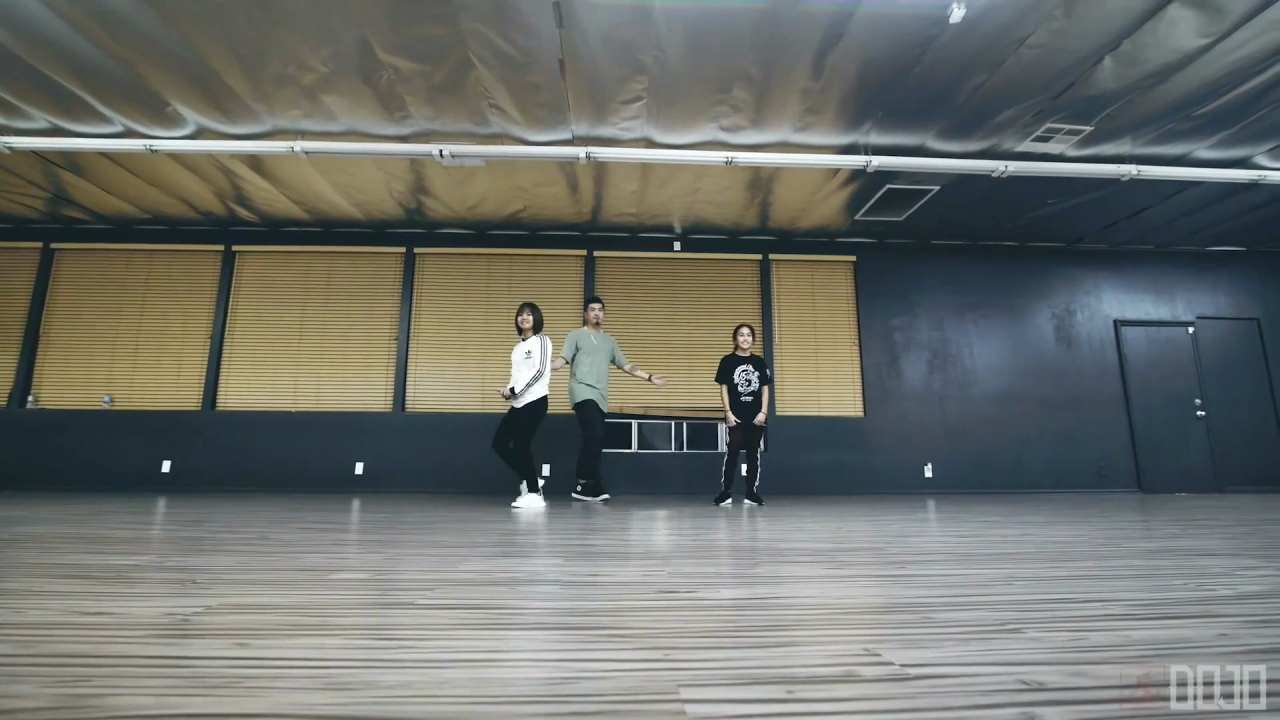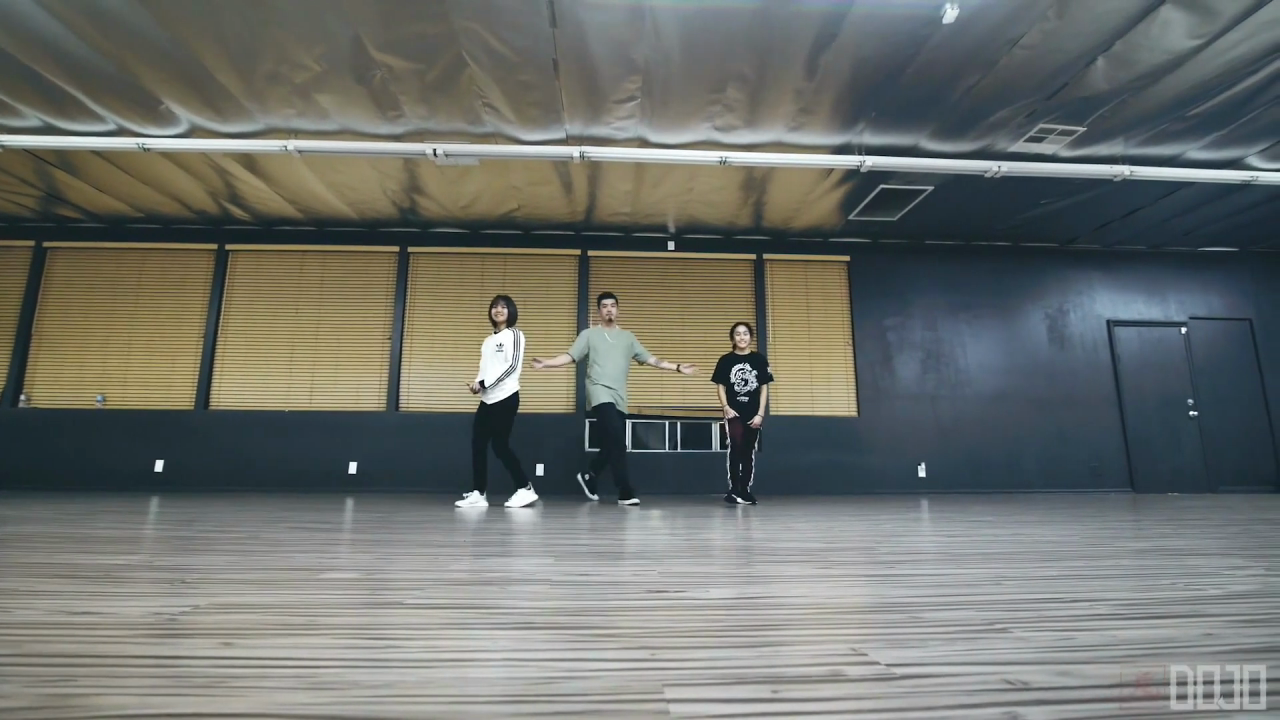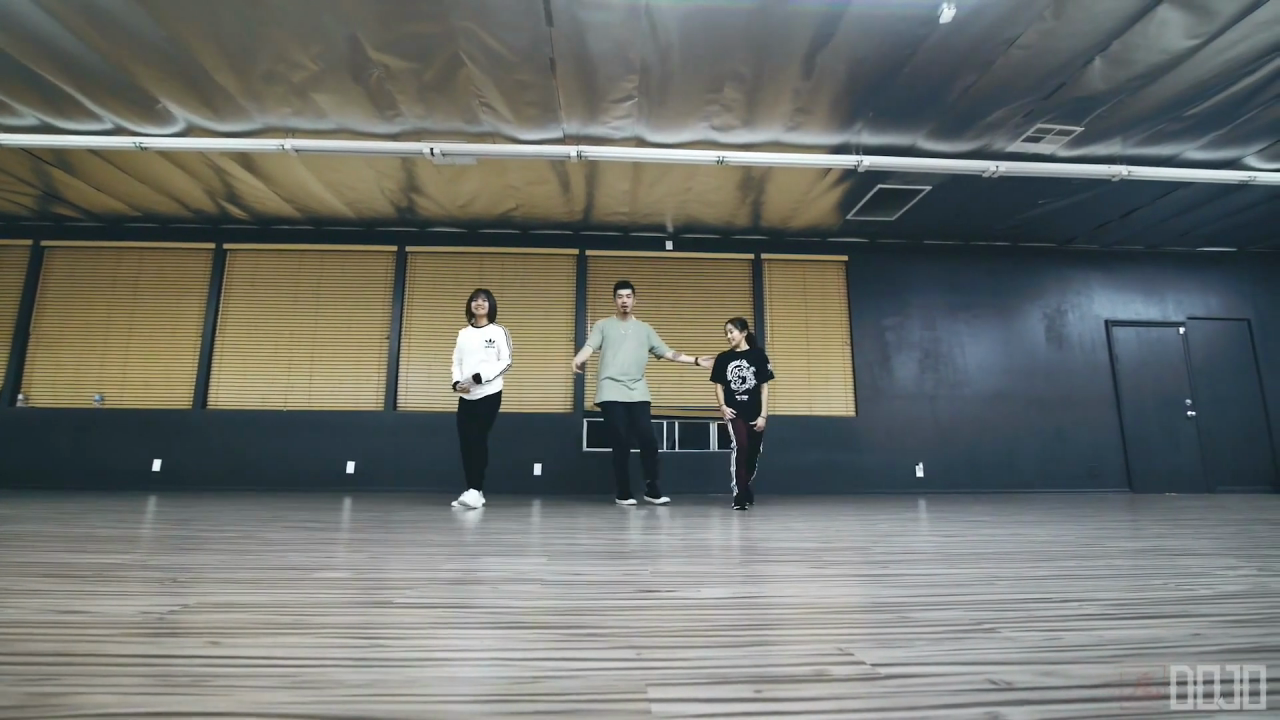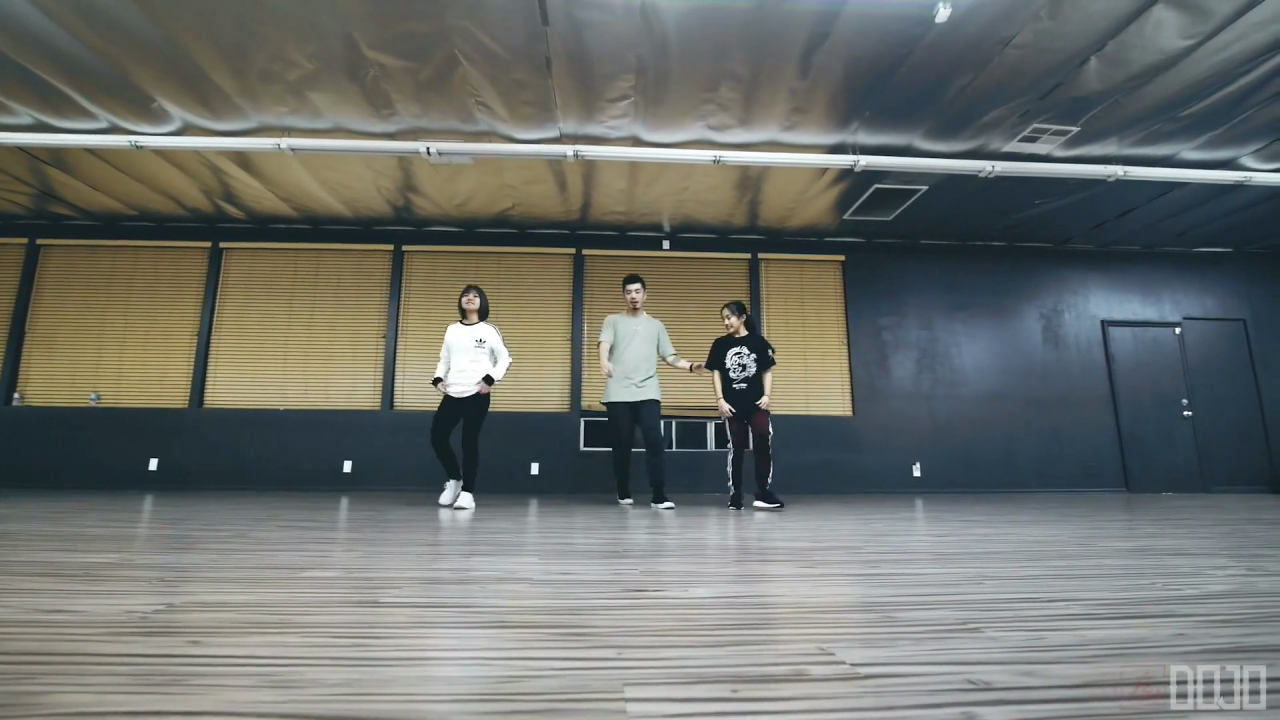
dt=0.3s
person 1, frame 1
left shoulder: (609, 341)
right shoulder: (576, 336)
left elbow: (625, 365)
right elbow: (562, 359)
left wrist: (649, 377)
right wrist: (548, 367)
left hip: (600, 397)
right hip: (583, 393)
left knee: (594, 439)
right knee: (595, 435)
left ankle: (582, 487)
right ankle: (588, 482)
person 1, frame 2
left shoulder: (628, 338)
right shoulder: (589, 334)
left elbow: (649, 359)
right elbow: (569, 356)
left wrist: (677, 367)
right wrist: (546, 363)
left hip: (620, 398)
right hip: (601, 395)
left knee: (613, 444)
right knee: (616, 441)
left ankle: (588, 476)
right ankle: (625, 492)
person 1, frame 3
left shoulder: (645, 329)
right shoulder: (603, 325)
left elbow: (667, 352)
right elbow: (589, 348)
left wrist: (695, 360)
right wrist: (577, 360)
left hip: (638, 392)
right hip: (611, 391)
left knee: (647, 438)
right knee: (620, 442)
left ankle: (653, 488)
right ankle: (623, 493)
person 1, frame 4
left shoulder: (656, 325)
right shoulder: (613, 321)
left elbow: (669, 356)
right elbow: (604, 345)
left wrist: (690, 366)
right wrist: (604, 362)
left hip: (647, 392)
right hip: (619, 392)
left knee: (654, 441)
right knee: (620, 443)
left ankle: (659, 495)
right ankle: (623, 490)
person 2, frame 1
left shoulder: (541, 341)
right shoulder: (518, 347)
left elbow: (539, 371)
left wrist: (514, 391)
right wrist: (507, 391)
left hip: (535, 401)
right hip: (518, 404)
left knee: (520, 445)
right knee: (499, 442)
left ankle: (534, 493)
right ankle: (531, 481)
person 2, frame 2
left shoulder: (514, 335)
right shoulder: (488, 340)
left elbow: (512, 366)
left wrist: (483, 384)
right wrist: (476, 384)
left hip: (506, 398)
right hip: (487, 399)
left knee: (500, 444)
right knee: (478, 443)
left ankle: (525, 488)
right ankle: (478, 493)
person 2, frame 3
left shoulder: (499, 332)
right shoulder: (463, 333)
left elbow: (506, 362)
right elbow: (457, 362)
left wrist: (478, 377)
right wrist: (457, 382)
left hip: (489, 394)
right hip: (467, 397)
left knee: (478, 439)
right knee: (465, 442)
left ankle: (476, 491)
right ankle: (472, 490)
person 2, frame 4
left shoulder: (489, 331)
right shoulder: (452, 330)
left elbow: (505, 360)
right elbow: (444, 360)
left wrist: (490, 380)
right wrist: (438, 379)
left hip: (478, 394)
right hip: (452, 393)
left knee: (469, 442)
right knee: (437, 436)
left ankle: (467, 492)
right ankle: (454, 479)
person 3, frame 1
left shoulder: (759, 362)
right shoulder: (727, 361)
left elbow: (765, 389)
right elbow: (724, 388)
left wrist: (763, 412)
right wrist: (728, 412)
left hip: (755, 415)
right hip: (736, 415)
left knee: (754, 452)
right knee: (732, 450)
left ankle: (751, 492)
right ankle: (726, 491)
person 3, frame 2
left shoulder: (759, 360)
right shoulder: (726, 360)
left elbow: (764, 388)
right elbow: (721, 387)
left wrist: (760, 414)
right wrist: (725, 407)
left hip: (753, 414)
right hip: (734, 412)
left knee: (749, 451)
right knee: (734, 444)
left ankle: (745, 490)
right ankle: (733, 487)
person 3, frame 3
left shoulder: (759, 356)
right shoulder: (723, 358)
left elbow: (764, 387)
right elbow: (719, 385)
left wrist: (763, 415)
right wrist: (723, 406)
left hip: (754, 413)
right hip: (734, 412)
left knee: (753, 452)
right knee: (739, 446)
left ankle: (745, 487)
right ankle: (738, 494)
person 3, frame 4
left shoulder: (759, 342)
right shoulder: (720, 344)
left elbow: (767, 371)
right elbow: (716, 373)
left wrist: (767, 393)
right wrist: (720, 400)
left hip: (756, 402)
right hip: (732, 404)
left knee: (763, 441)
right knee: (736, 447)
left ankle: (763, 493)
right ankle: (735, 495)
